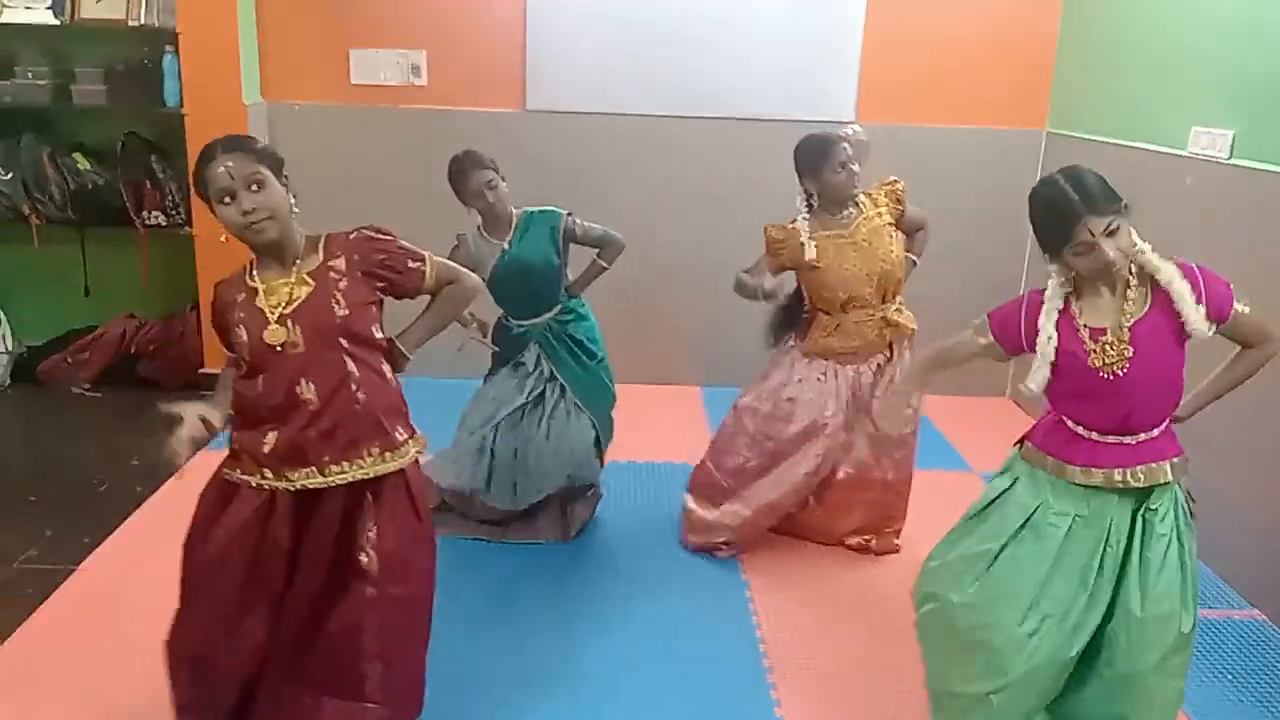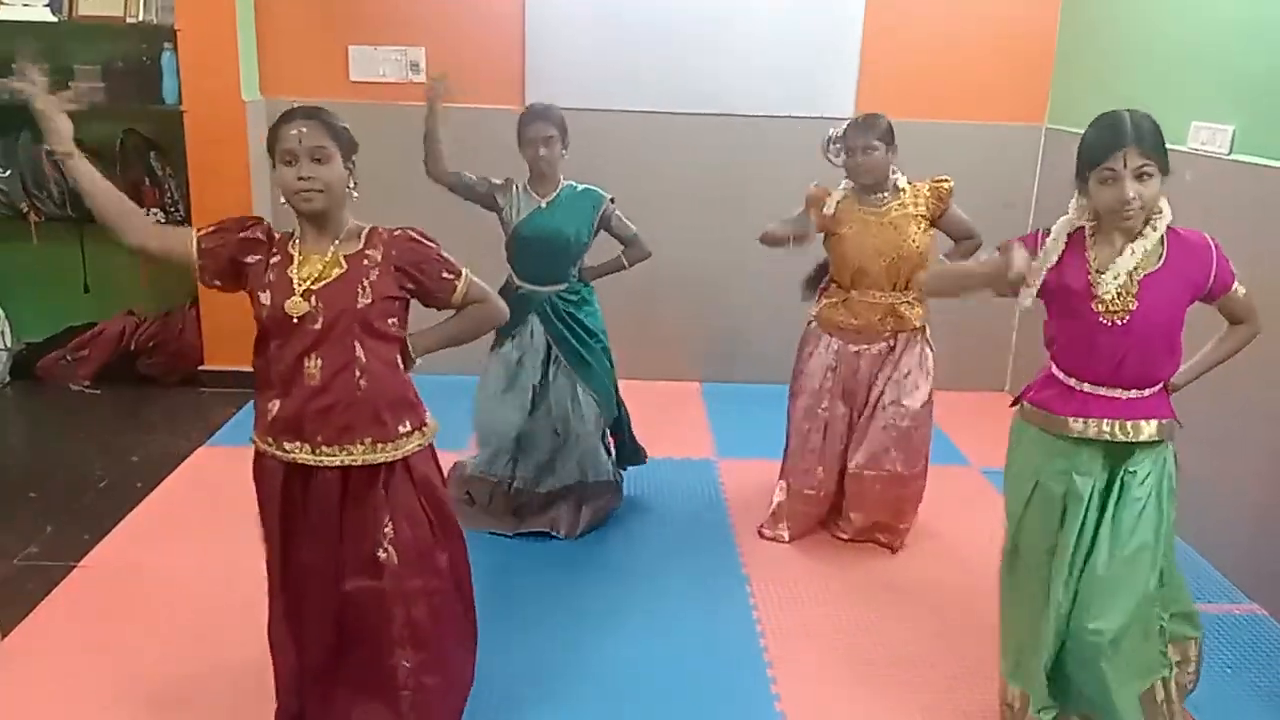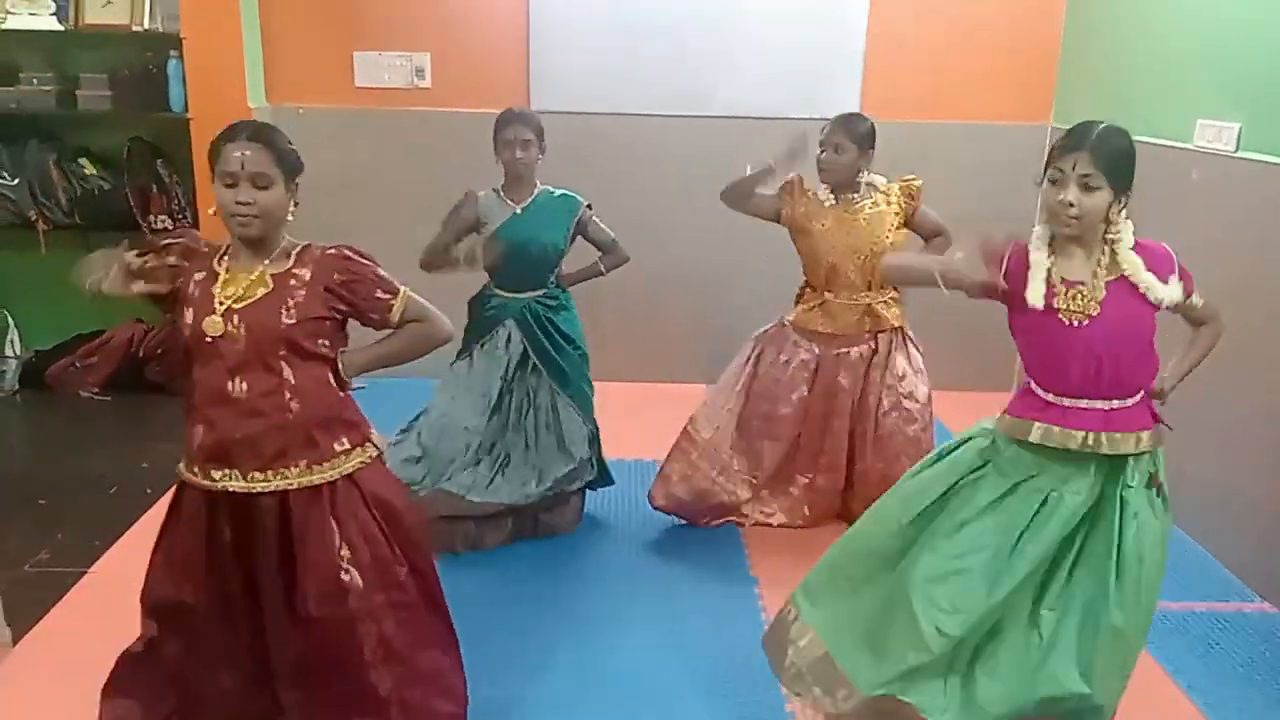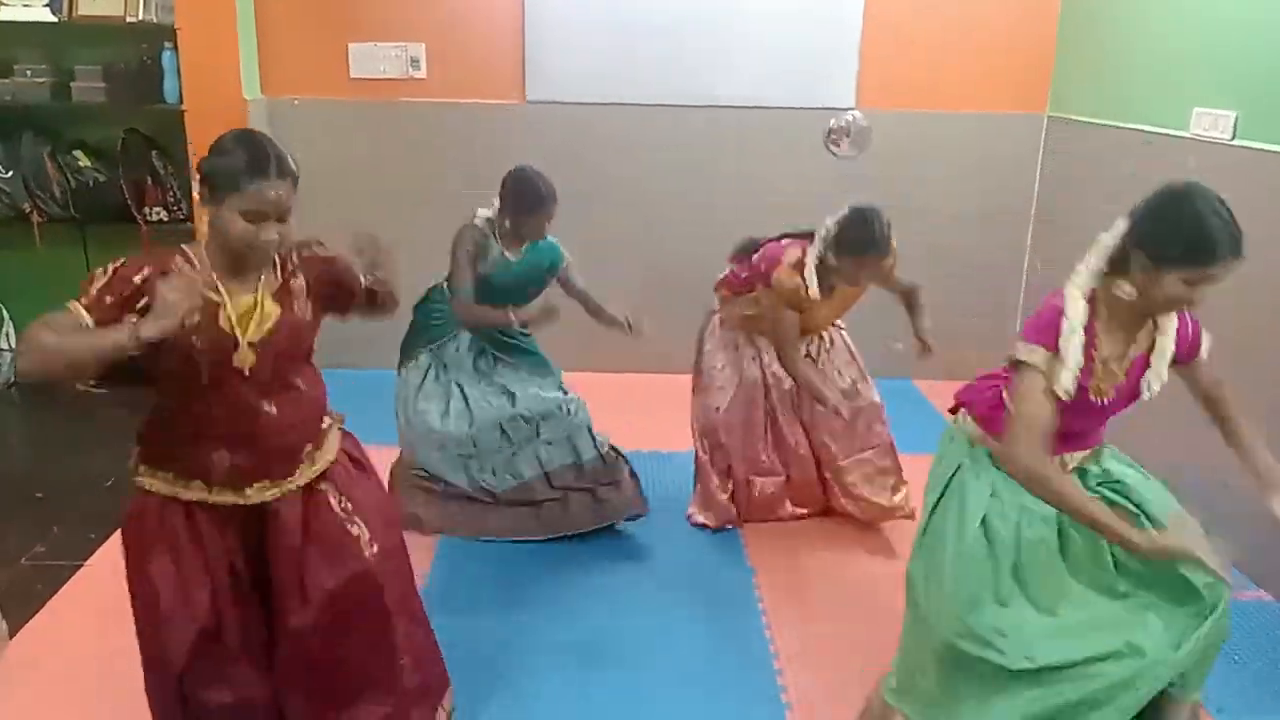
dt=0.5s
person 1, frame 1
left shoulder: (359, 254)
right shoulder: (230, 299)
left elbow: (464, 284)
left wrist: (397, 348)
right wrist: (209, 413)
left hip: (370, 481)
right hip: (266, 492)
left knee: (366, 636)
right knee: (235, 633)
person 1, frame 2
left shoulder: (399, 250)
right shoulder: (254, 252)
left elbow: (490, 309)
right elbow: (139, 233)
left wrist: (409, 345)
right wrist: (63, 144)
left hip: (382, 464)
right hip: (292, 467)
left knee: (394, 614)
right knee: (307, 612)
person 1, frame 3
left shoulder: (330, 270)
right shoulder: (186, 265)
left elbow: (435, 327)
right elbow: (99, 271)
left wrist: (345, 362)
right wrist: (114, 272)
left hip: (327, 485)
right hip: (219, 495)
left knee: (361, 630)
right knee: (199, 637)
person 1, frame 4
left shoulder: (308, 267)
right shoulder: (150, 279)
left elbow: (382, 302)
right elbow: (33, 358)
left wrist: (380, 279)
right wrist: (140, 332)
left hip: (311, 477)
right hip: (196, 503)
left knee: (360, 602)
right knee: (208, 652)
person 2, frame 1
left shoulder: (1184, 286)
right shoulder: (1037, 314)
right elbow: (939, 359)
left wrist: (1189, 403)
left hip: (1147, 501)
right hip: (1052, 488)
left knee: (1142, 656)
right knee: (977, 612)
person 2, frame 2
left shoulder: (1194, 254)
right shoulder: (1055, 250)
left elbow: (1246, 320)
left wrist: (1181, 375)
left hip: (1140, 453)
right hip: (1049, 445)
left knee: (1116, 609)
right knee: (1050, 591)
person 2, frame 3
left shoulder: (1151, 265)
right shoulder: (1012, 264)
left elbow: (1211, 323)
right elbow: (893, 267)
left wrist: (1166, 381)
right wrist: (958, 271)
left hip: (1123, 477)
right hip: (1027, 461)
left knee: (1096, 633)
right knee: (930, 562)
person 2, frame 4
left shoulder: (1177, 325)
right shoulder: (1060, 323)
left elbow: (1215, 400)
right elbow: (1020, 457)
right wrist: (1137, 539)
left hip: (1082, 466)
right hip: (991, 468)
left knee: (1190, 580)
right knee: (967, 624)
person 3, frame 1
left shoulder: (551, 222)
right shoulder: (470, 249)
left elbow: (614, 243)
left wrist: (576, 287)
right wrist: (470, 322)
left hip: (569, 339)
right hip: (518, 346)
left knee: (572, 436)
right knee: (489, 434)
left ankle: (562, 509)
right ankle: (492, 507)
person 3, frame 2
left shoulder: (590, 202)
right shoulder: (504, 196)
left elbow: (641, 249)
right elbow: (439, 173)
left wrist: (590, 272)
right wrist: (432, 116)
left hip: (573, 321)
right hip: (522, 319)
left knee: (578, 417)
right knee: (511, 415)
left ankle: (580, 503)
right ankle: (514, 494)
person 3, frame 3
left shoulder: (567, 206)
right shoulder: (478, 206)
left elbow: (618, 253)
right elbow: (428, 260)
left wrist: (567, 279)
right wrist: (463, 256)
left hip: (550, 328)
right hip: (495, 327)
left knee: (556, 427)
right knee: (461, 422)
left ankle: (552, 511)
person 3, frame 4
left shoulder: (549, 251)
right shoulder: (473, 236)
left elbow: (586, 299)
right elbow: (460, 310)
left wrist: (616, 320)
right wrist: (522, 316)
left hip: (498, 340)
right hip: (441, 339)
left knee: (554, 407)
right knee: (439, 426)
right ankle: (447, 497)
person 4, frame 1
left shoulder: (883, 206)
right shoulder: (796, 239)
left elbow: (920, 228)
right elbow: (743, 280)
left wrist: (907, 267)
right wrist: (760, 285)
left hip: (885, 354)
right hip: (824, 357)
left knee: (884, 446)
right knee: (771, 434)
left ankle: (858, 526)
right ankle: (720, 521)
person 4, frame 2
left shoulder: (925, 200)
right shoulder: (831, 206)
left elbow: (972, 240)
right elbow: (770, 234)
left wrist: (932, 272)
right wrist: (795, 233)
left hip: (899, 339)
right hip: (833, 336)
left knee: (891, 434)
right knee: (818, 425)
left ankle: (874, 517)
right ankle: (800, 512)
person 4, frame 3
left shoulder: (895, 201)
right shoulder: (801, 205)
left elbow: (942, 236)
right elbow: (732, 197)
right wrist: (774, 170)
left hip: (880, 343)
right hip: (812, 339)
left knee: (900, 430)
right knee: (765, 411)
person 4, frame 4
left shoulder: (867, 264)
right shoulder: (788, 274)
left elbow: (909, 289)
right elbow: (784, 348)
left wrist: (919, 322)
right wrist: (829, 401)
left hip: (811, 335)
right hip: (744, 333)
left knee: (858, 403)
right knee: (730, 418)
left ankle: (856, 494)
right ankle: (727, 501)
